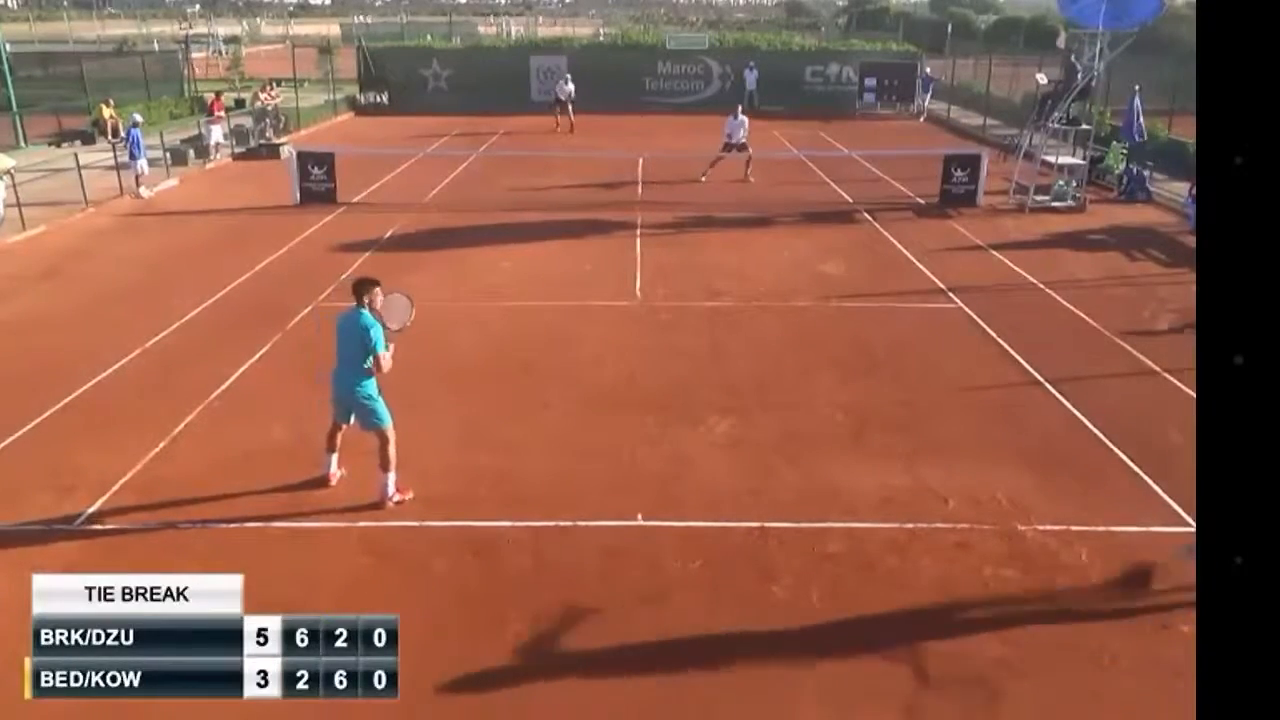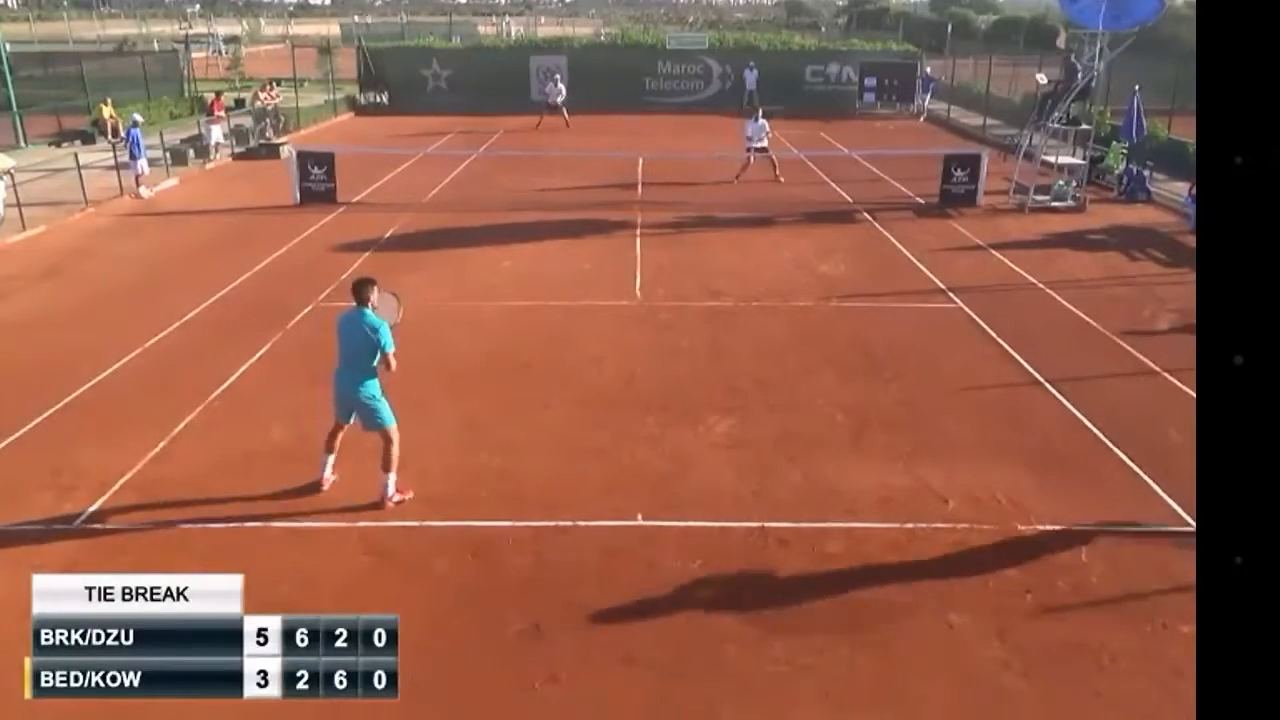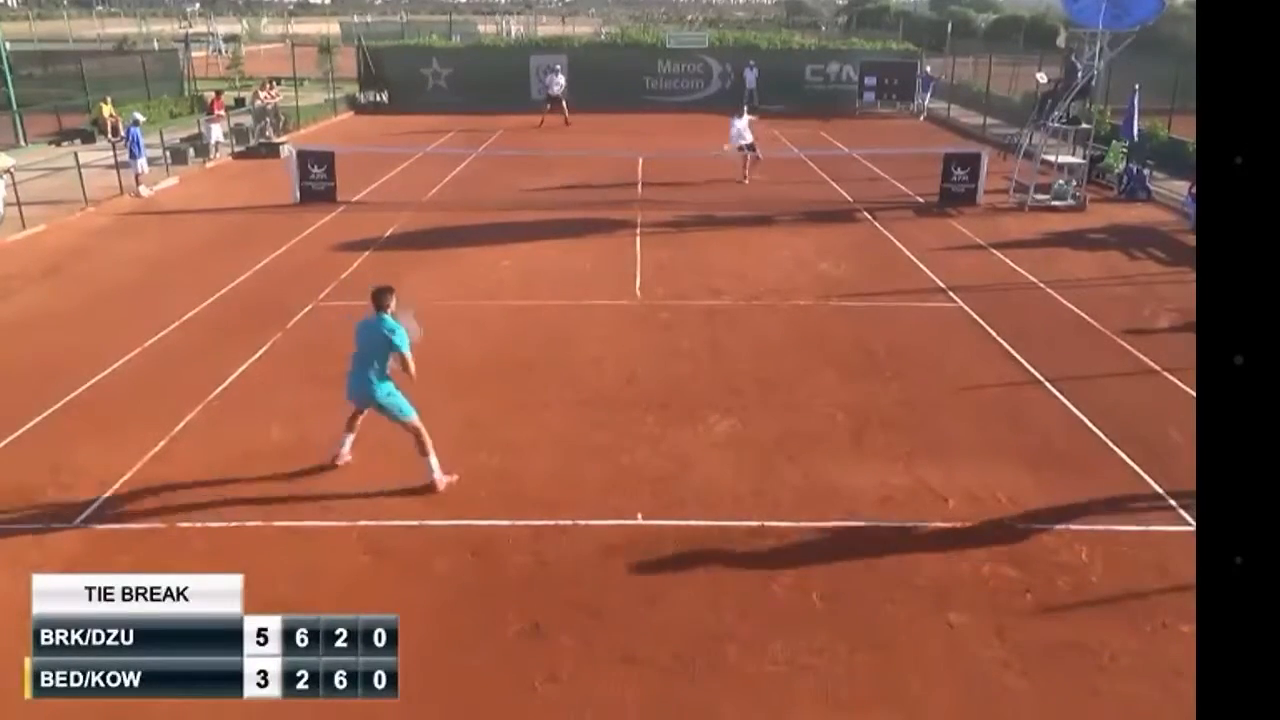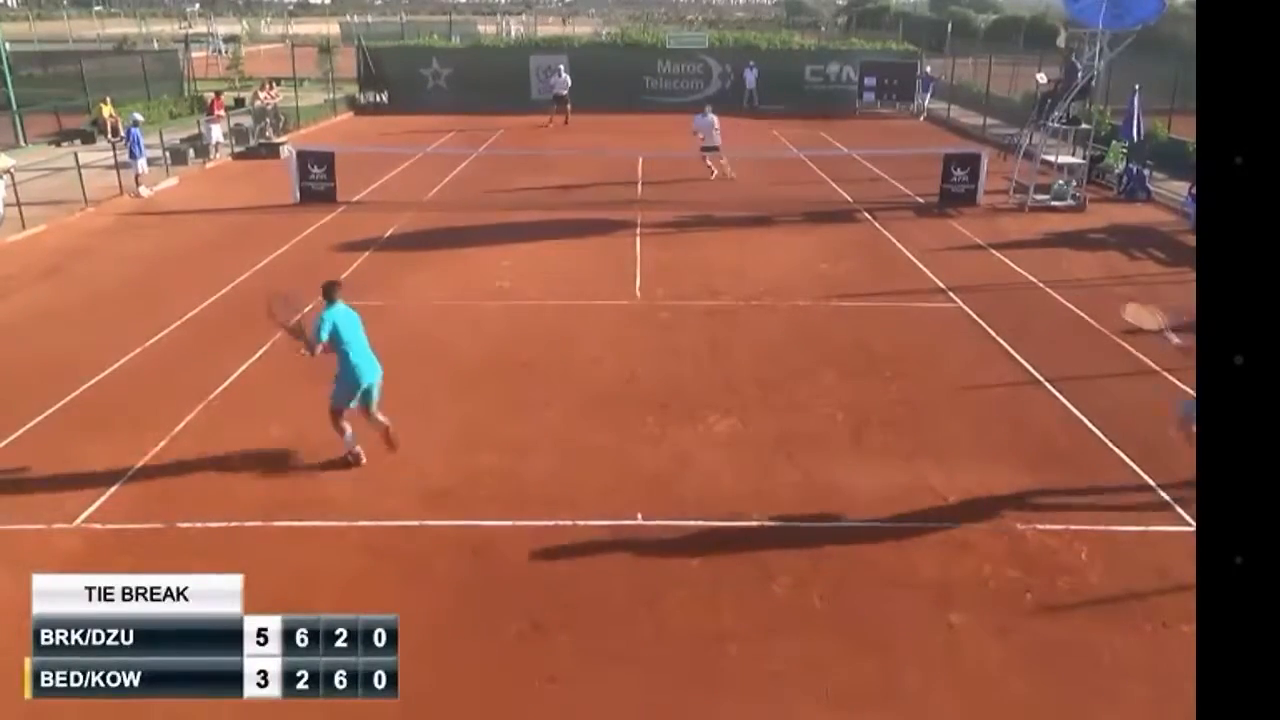
dt=0.4s
person 1, frame 1
left shoulder: (343, 319)
right shoulder: (372, 326)
right elbow: (381, 368)
left wrist: (381, 351)
right wrist: (389, 355)
left hip: (340, 386)
right hip: (362, 390)
left knee: (337, 427)
right knee: (388, 437)
left ankle: (332, 471)
right ankle: (389, 492)
person 1, frame 2
left shoulder: (344, 319)
right shoulder: (379, 326)
right elbow: (390, 366)
right wrist: (389, 354)
left hip: (342, 385)
right hip: (366, 390)
left knee: (339, 428)
right knee: (391, 438)
left ankle: (326, 476)
right ankle: (389, 493)
person 1, frame 3
left shoulder: (361, 326)
right shoulder: (395, 330)
right elbow: (410, 370)
right wrist: (409, 366)
left hip: (355, 385)
right hip: (379, 389)
left knee: (358, 412)
right knee: (418, 429)
left ankle: (342, 453)
right ankle: (436, 478)
person 1, frame 4
left shoulder: (327, 316)
right shoulder: (352, 314)
left elbow: (315, 351)
right wrist: (327, 347)
left hip: (353, 374)
right hip: (373, 370)
left knee: (336, 414)
right knee: (370, 412)
left ankle: (355, 452)
right ankle: (385, 428)
